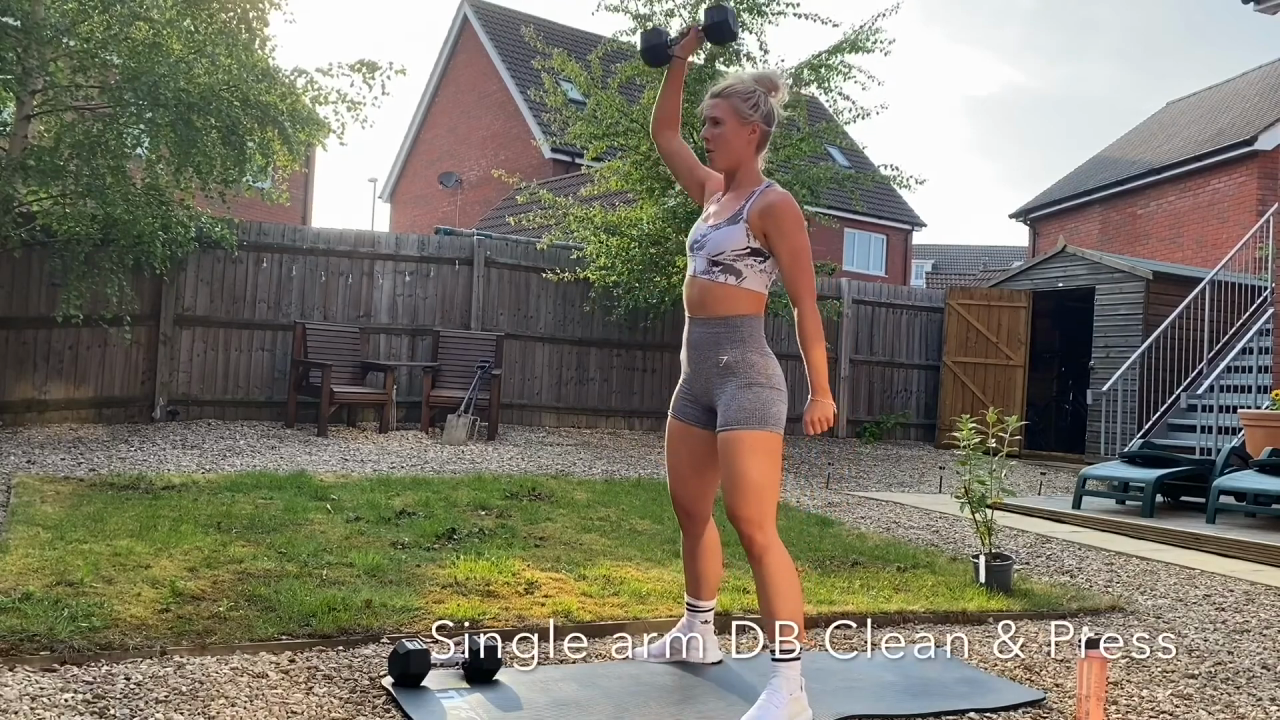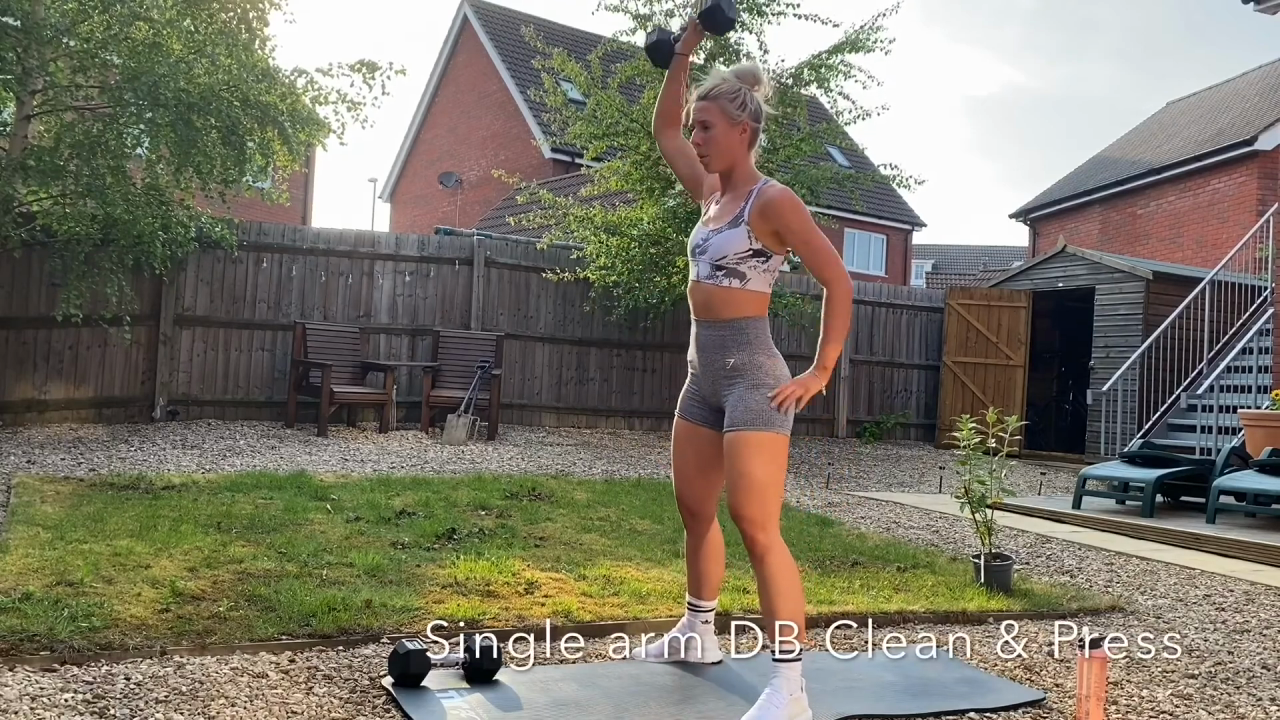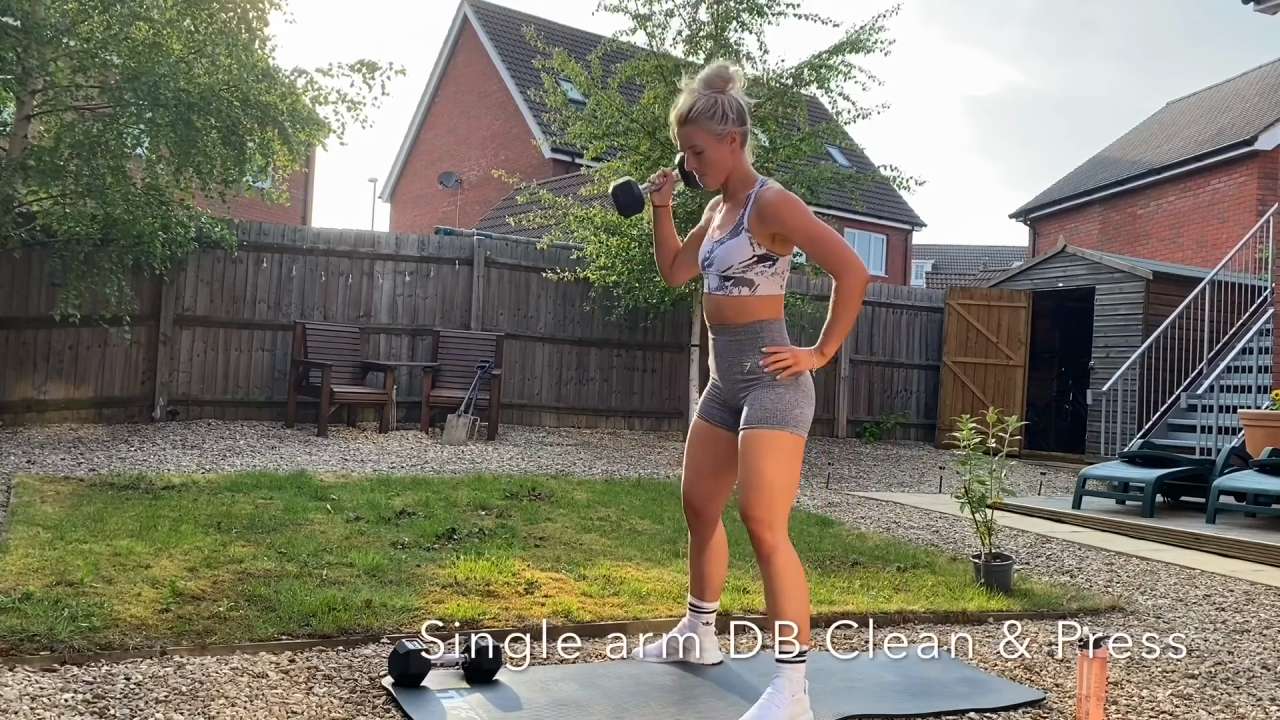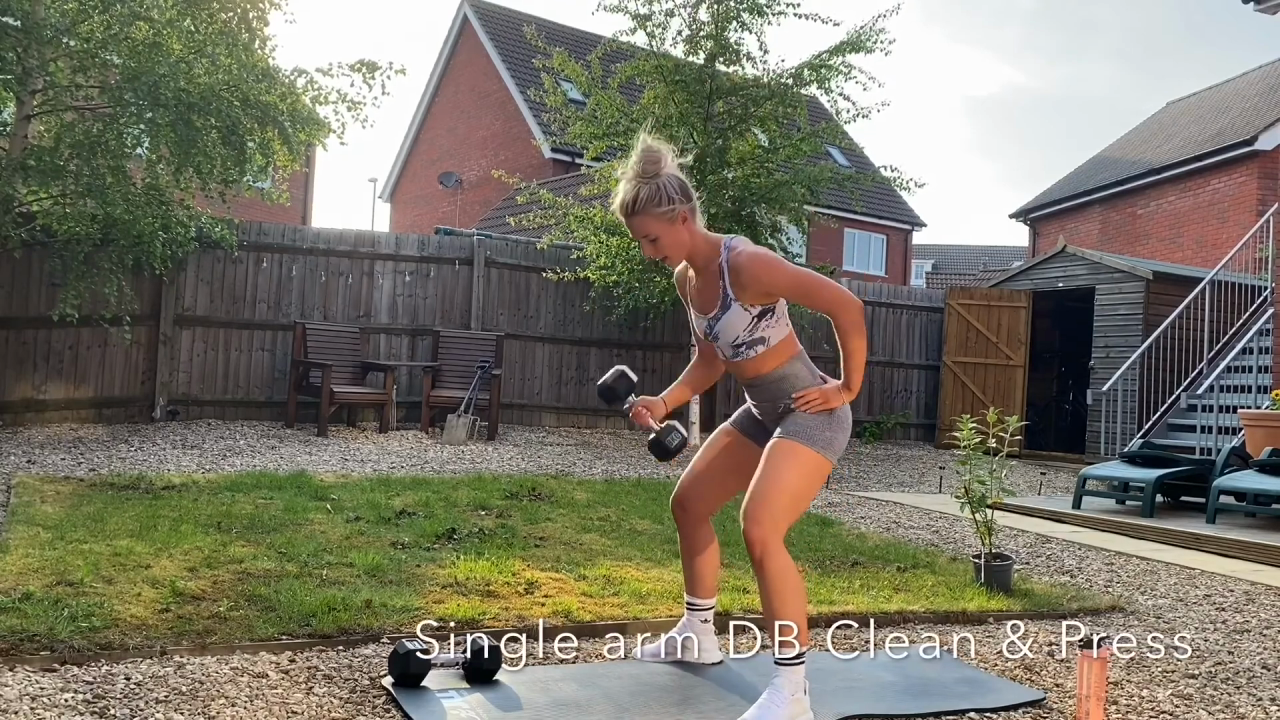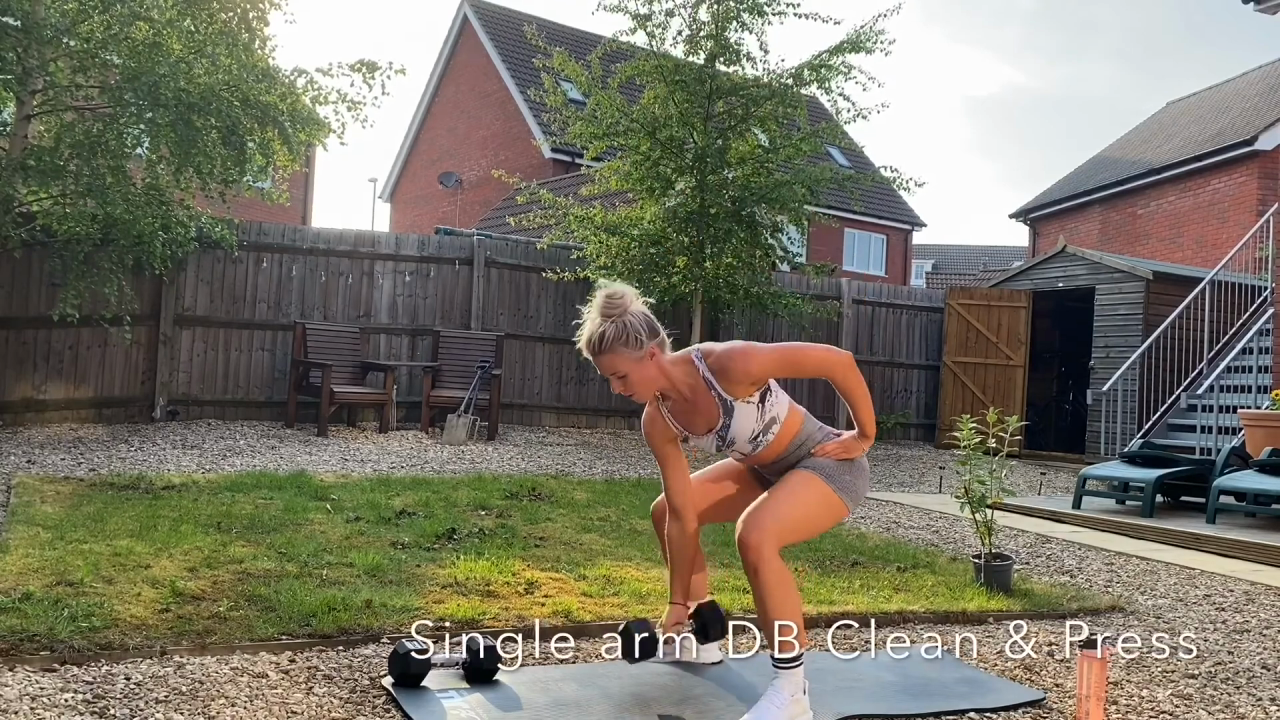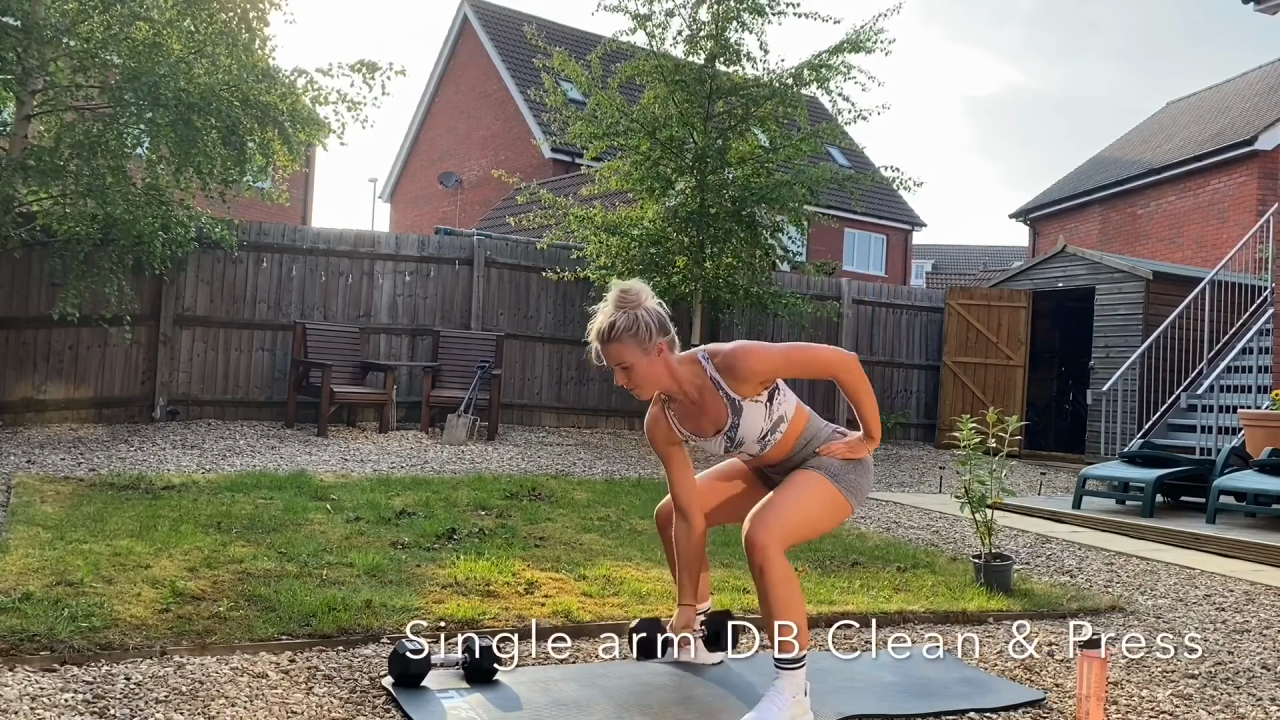
dt=0.3s
person 1, frame 1
left shoulder: (774, 206)
right shoulder: (711, 190)
left elbow: (806, 303)
right elbow: (662, 133)
left wrist: (821, 390)
right wrist: (678, 63)
left hip: (745, 373)
right hip: (697, 373)
left knee: (753, 526)
right knee: (689, 510)
right ankle: (698, 634)
person 1, frame 2
left shoulder: (772, 202)
right shoulder: (713, 191)
left elbow: (838, 283)
right elbow: (666, 130)
left wrist: (821, 369)
right wrist: (683, 56)
left hip: (754, 375)
right hip: (705, 373)
left knee: (755, 527)
right knee: (694, 508)
right ankle: (699, 633)
person 1, frame 3
left shoulder: (772, 202)
right shoulder: (718, 208)
left elbow: (852, 272)
right elbow: (674, 271)
left wrist: (822, 352)
right wrist: (659, 206)
left hip: (771, 380)
right hip: (724, 380)
left knee: (764, 527)
right knee: (699, 509)
right ankle: (699, 635)
person 1, frame 4
left shoulder: (744, 263)
right shoulder: (686, 278)
left elbow: (845, 307)
right elbow: (707, 365)
left wrist: (852, 388)
right wrist: (661, 403)
left hip: (814, 412)
right hip: (762, 411)
left knee: (760, 527)
right knee: (689, 501)
right ankle: (698, 633)
person 1, frame 5
left shoulder: (727, 363)
right shoulder: (658, 419)
left elbow: (840, 360)
right elbow: (681, 512)
left wrist: (865, 438)
right wrist: (678, 604)
left hip: (830, 465)
right hip: (769, 469)
left knee: (755, 536)
right knee: (665, 515)
right ankle: (700, 638)
person 1, frame 6
left shoulder: (734, 362)
right shoulder: (662, 421)
left elbow: (845, 362)
right elbow: (690, 510)
left wrist: (870, 439)
right wrist: (686, 605)
left hip: (832, 463)
right hip: (772, 468)
left knee: (760, 538)
right knee: (670, 517)
right ankle: (696, 640)
